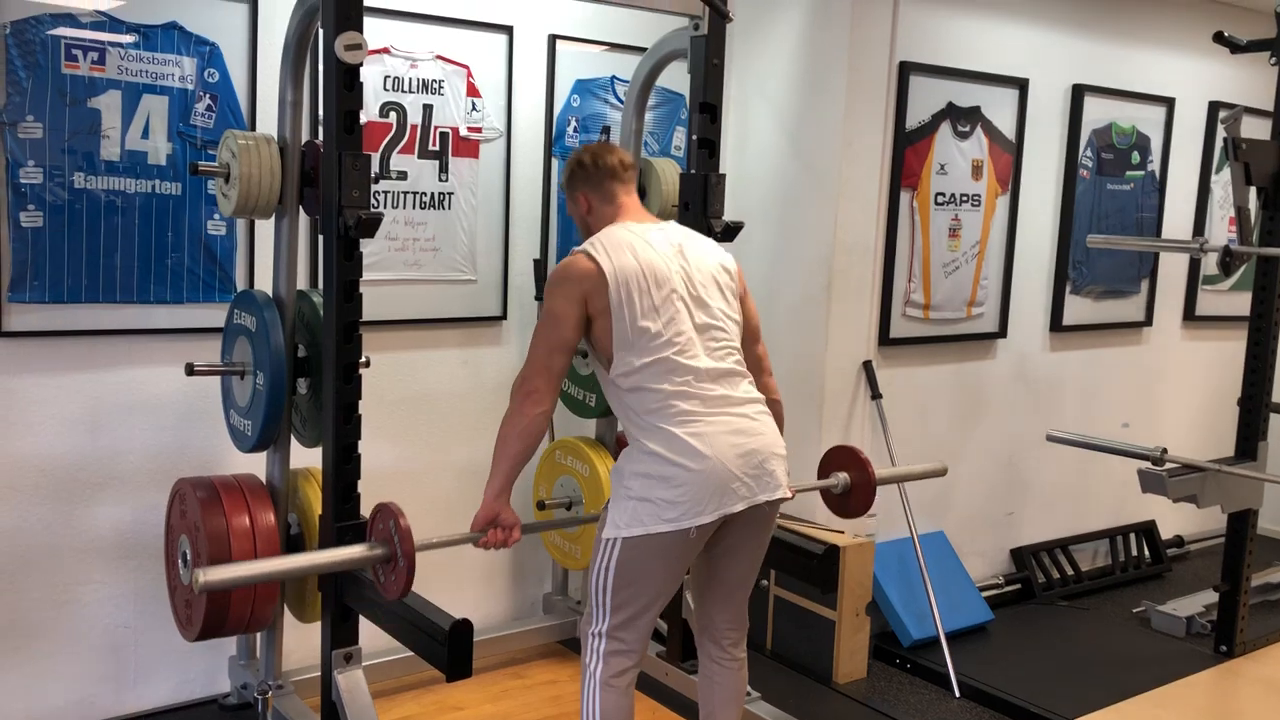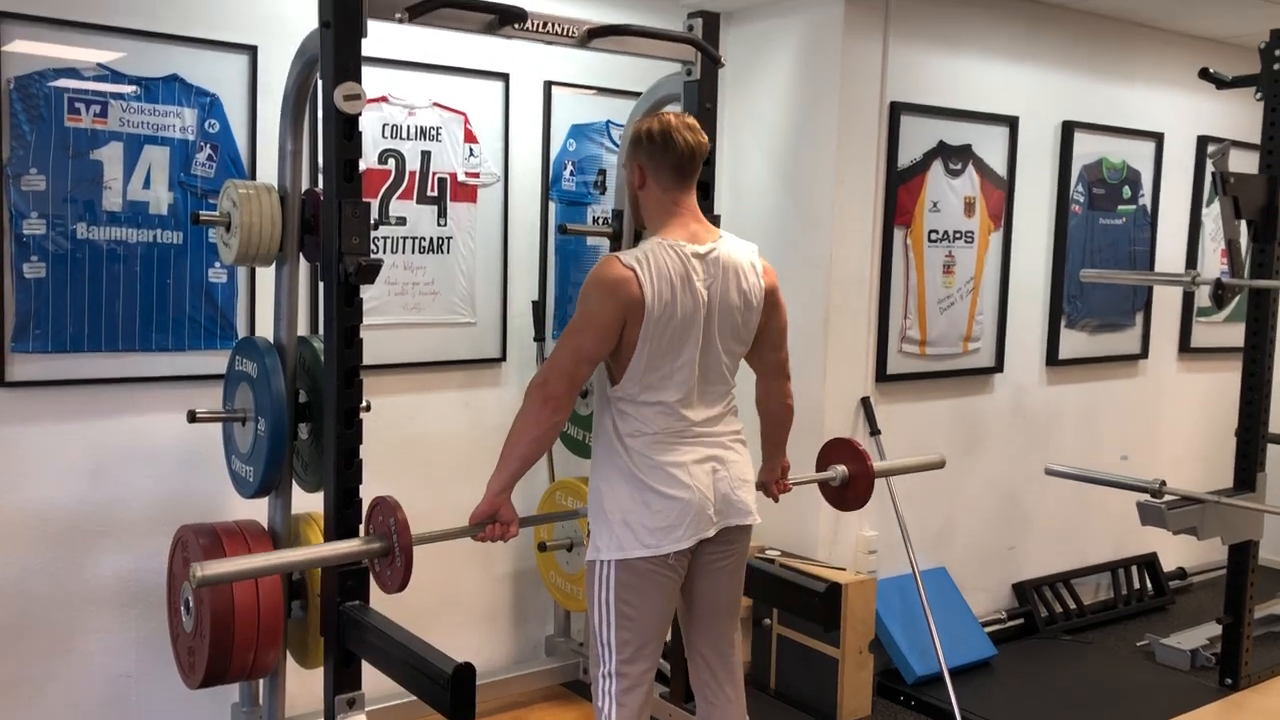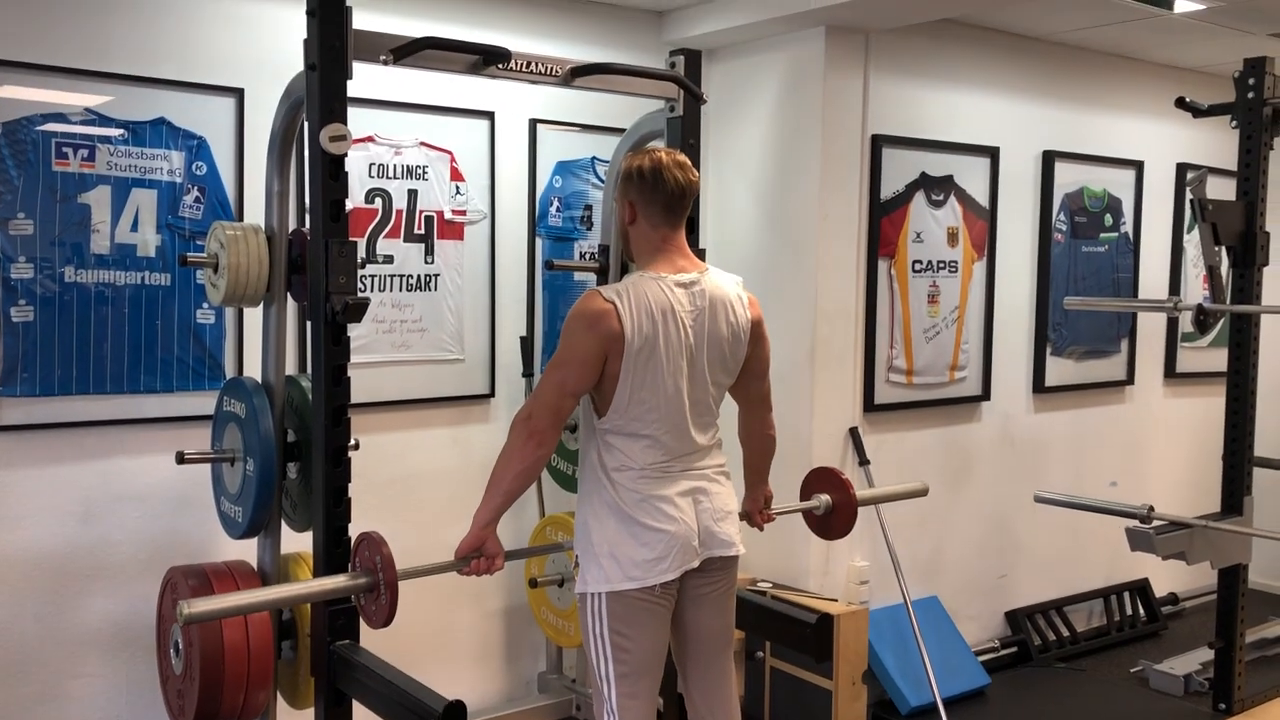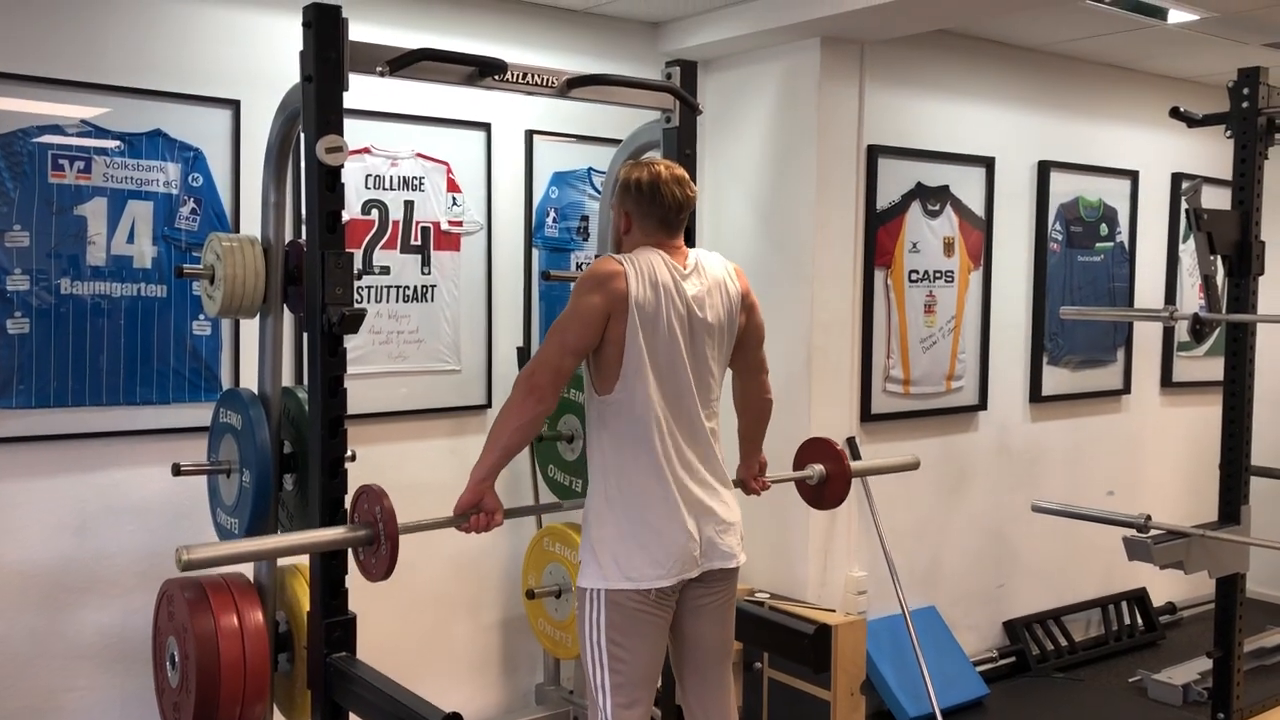
dt=0.7s
person 1, frame 1
left shoulder: (583, 268)
right shoulder: (714, 253)
left elbow: (535, 392)
left wrist: (496, 498)
left hip: (677, 474)
right hip: (761, 460)
left knee: (611, 645)
right knee: (725, 634)
person 1, frame 2
left shoulder: (623, 276)
right shoulder: (756, 271)
left elbow: (553, 393)
right elbow: (776, 383)
left wrist: (497, 492)
right wrist: (774, 461)
left hip: (646, 508)
right hip: (727, 493)
right knee: (720, 666)
person 1, frame 3
left shoulder: (606, 311)
right shoulder: (740, 304)
left elbow: (538, 427)
right elbow: (758, 413)
left wrist: (483, 525)
right wrist: (757, 492)
left hip: (633, 541)
right hip: (713, 526)
person 1, frame 4
left shoulder: (614, 280)
right shoulder: (729, 280)
left elbow: (539, 386)
right elbow: (755, 379)
left wrist: (481, 482)
right wrist: (751, 458)
left hip: (636, 546)
right hip: (715, 532)
